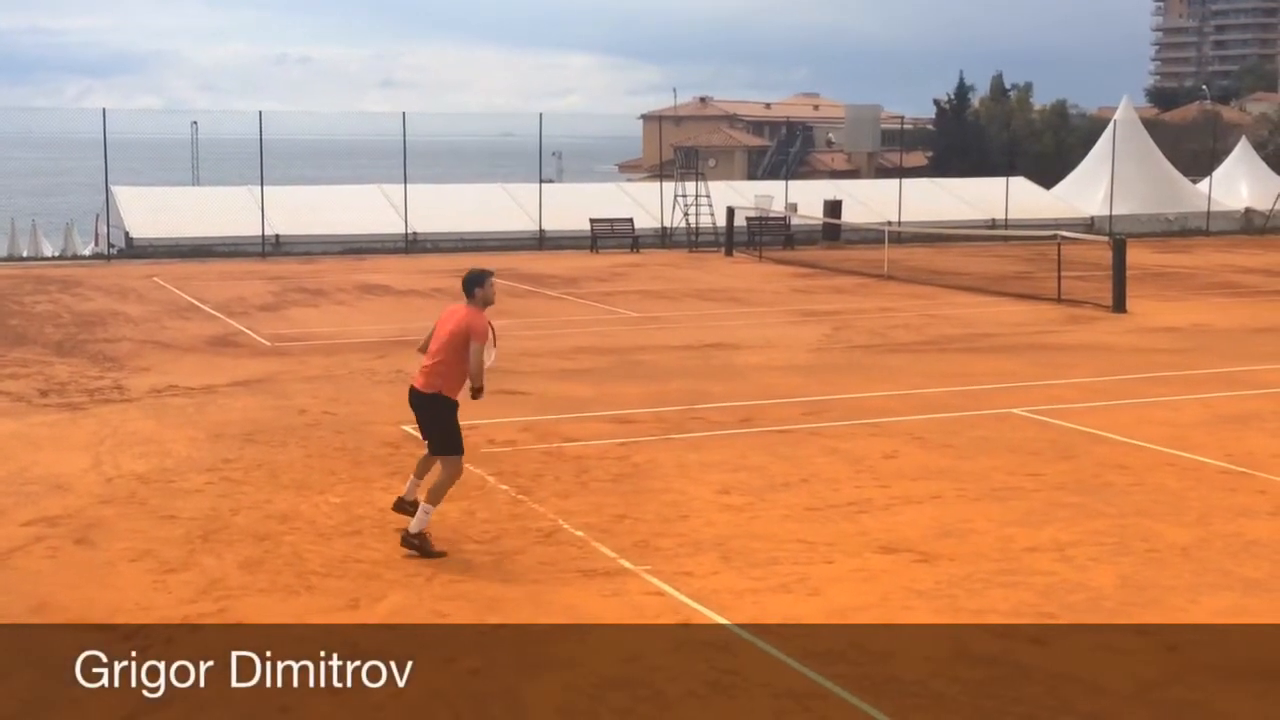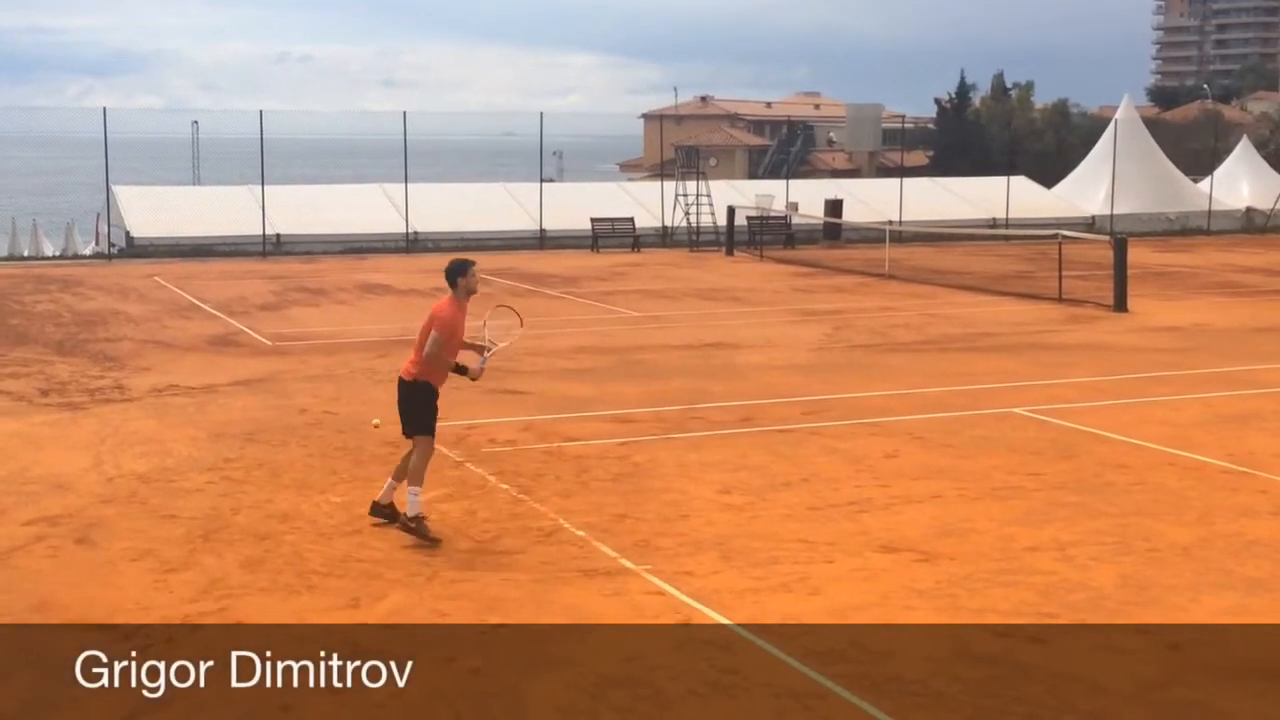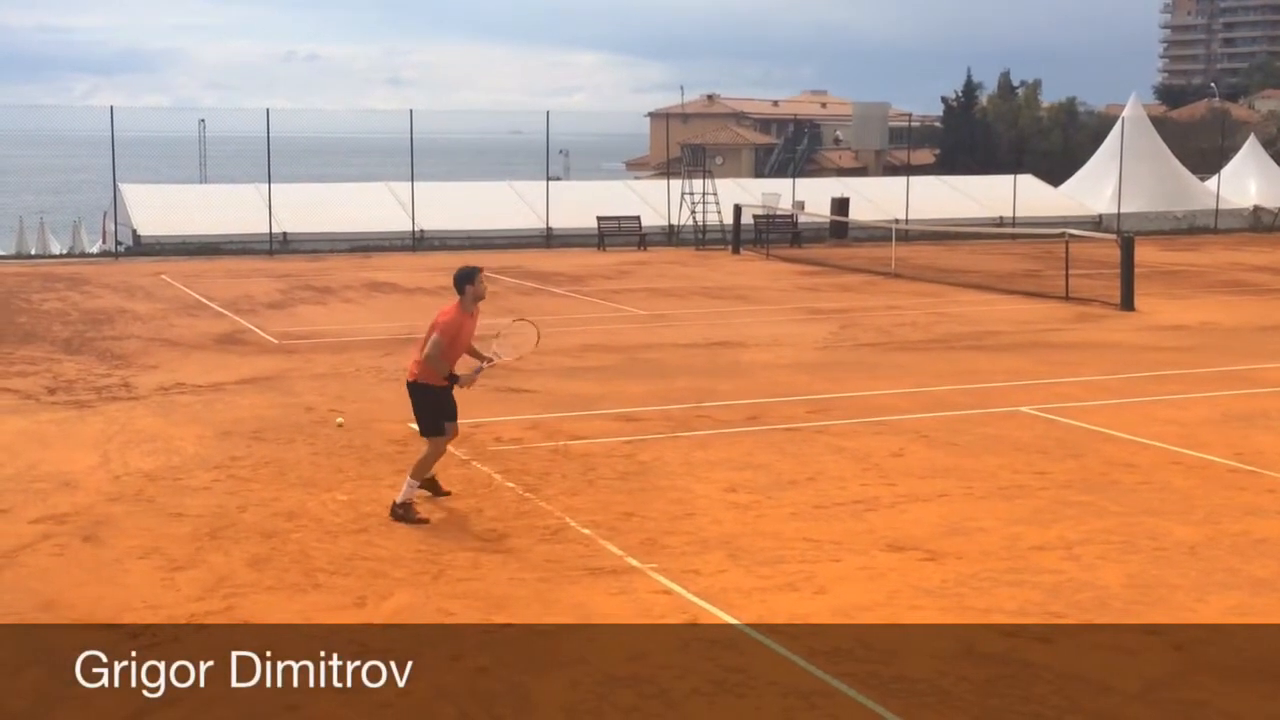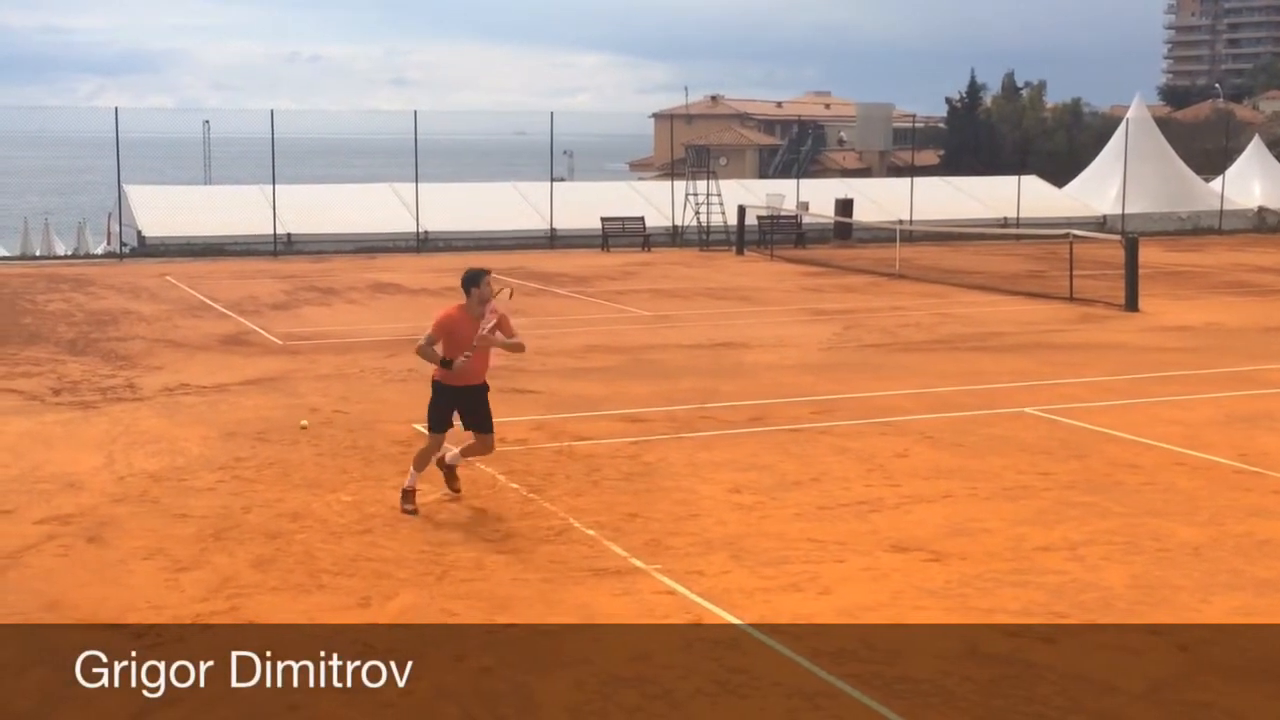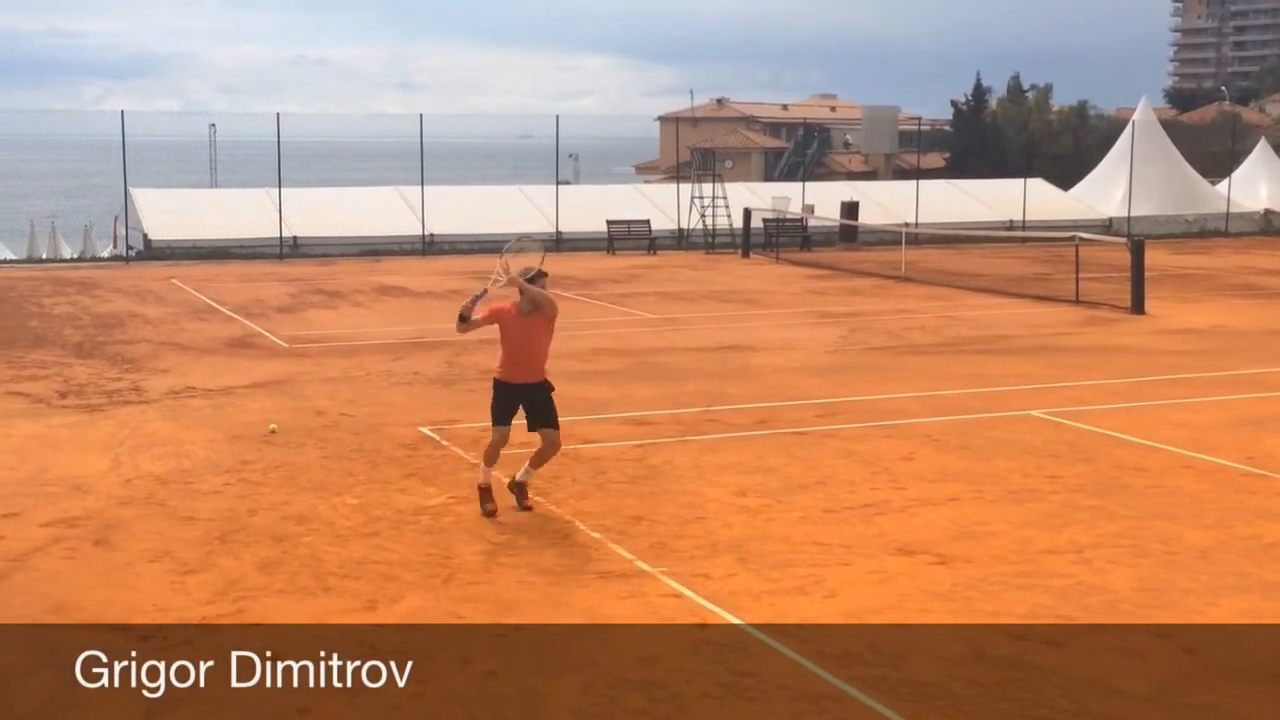
dt=0.3s
person 1, frame 1
left shoulder: (452, 311)
right shoulder: (478, 323)
left elbow: (424, 347)
right elbow: (475, 368)
right wrist: (476, 387)
left hip: (420, 390)
right hip: (436, 397)
left knee: (439, 450)
right knee: (453, 467)
left ankle: (407, 498)
right ankle: (415, 533)
person 1, frame 2
left shoulder: (456, 306)
right shoulder: (449, 311)
right elbow: (430, 354)
left wrist: (475, 346)
right wrist: (465, 371)
left hip: (423, 382)
right hip: (417, 382)
left knee: (420, 447)
right knee: (424, 447)
left ankle: (383, 503)
right ankle: (412, 516)
person 1, frame 3
left shoulder: (473, 311)
right shoulder: (450, 318)
right elbow: (429, 357)
left wrist: (480, 357)
right wrist: (455, 378)
left hip: (442, 383)
right hip: (423, 382)
left knee: (451, 432)
right knee: (437, 445)
left ankle: (425, 477)
right ankle: (402, 503)
person 1, frame 4
left shoulder: (496, 316)
right shoulder: (450, 317)
left elbow: (520, 346)
right elbow: (422, 348)
left wrist: (497, 341)
right wrist: (449, 364)
left hip: (475, 386)
right hip: (446, 384)
left knee: (486, 445)
right knee: (434, 442)
left ankle: (449, 461)
right ankle: (409, 488)
person 1, frame 5
left shoulder: (548, 309)
right shoulder: (503, 311)
left elbow: (545, 300)
right elbow: (464, 327)
left wrist: (520, 283)
right wrist: (464, 315)
left hip: (537, 384)
right hip: (506, 384)
left knee: (552, 444)
right knee: (500, 437)
left ankle: (519, 481)
right ankle: (485, 484)
